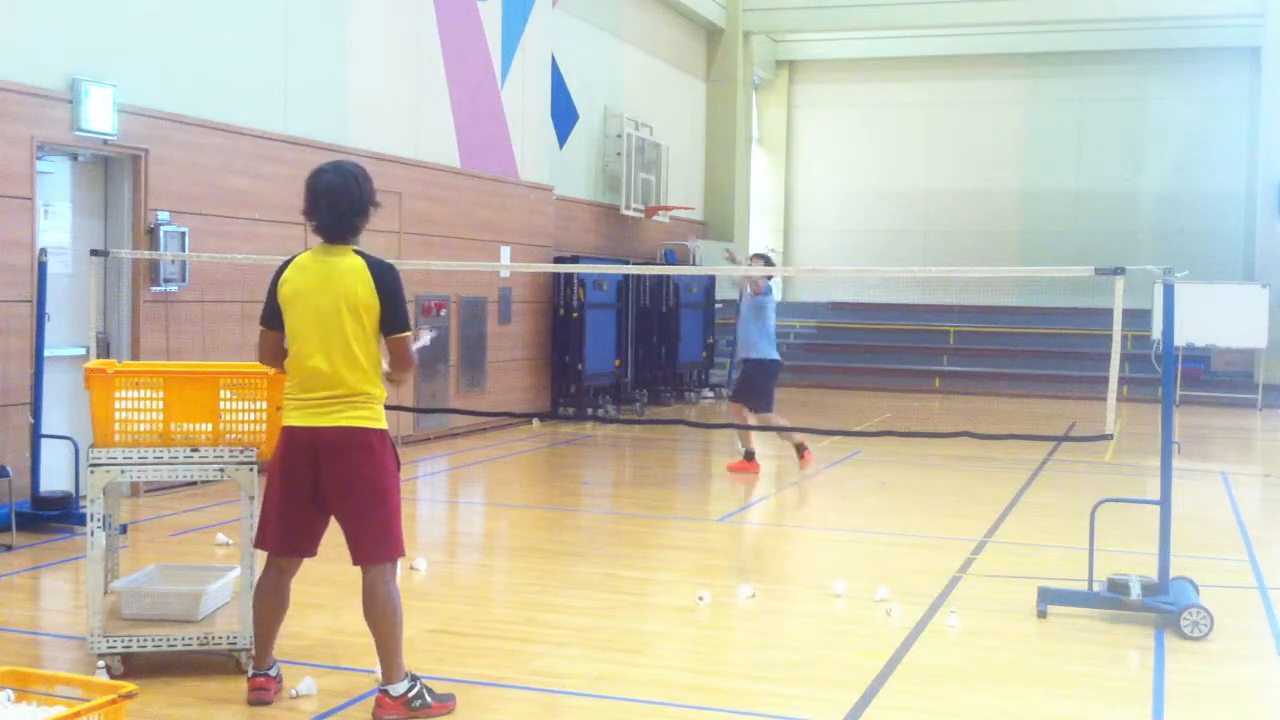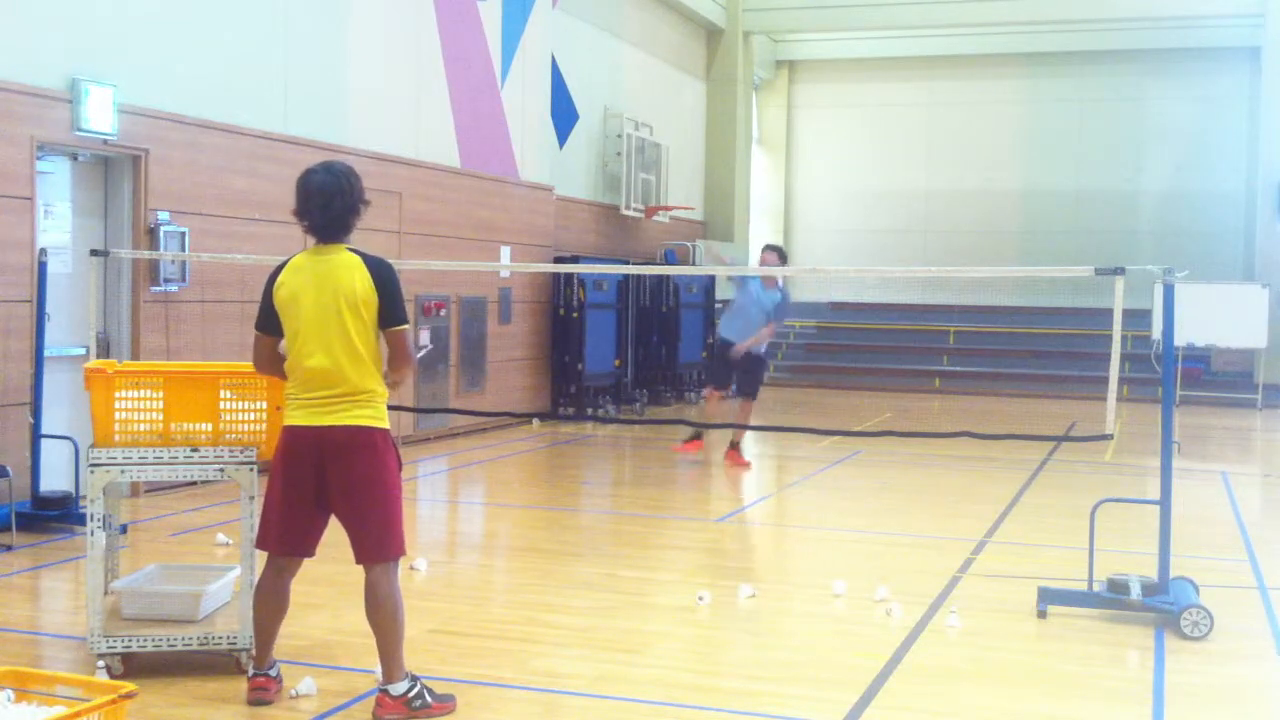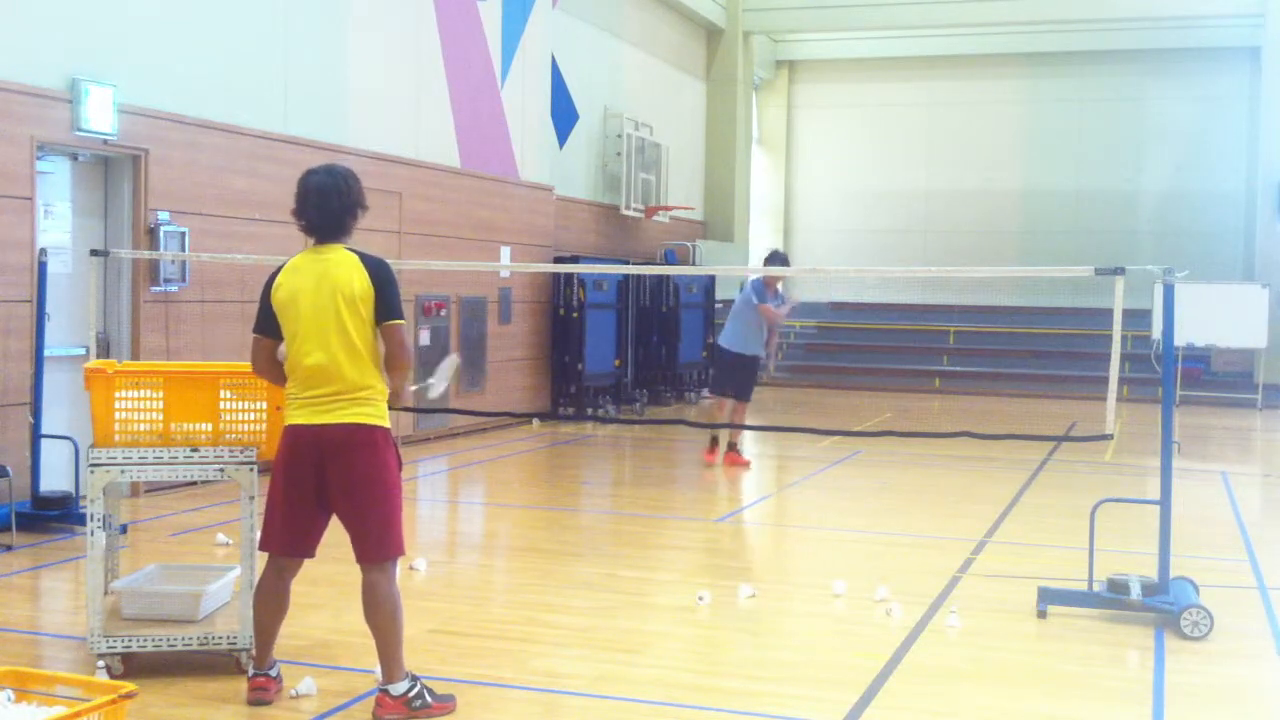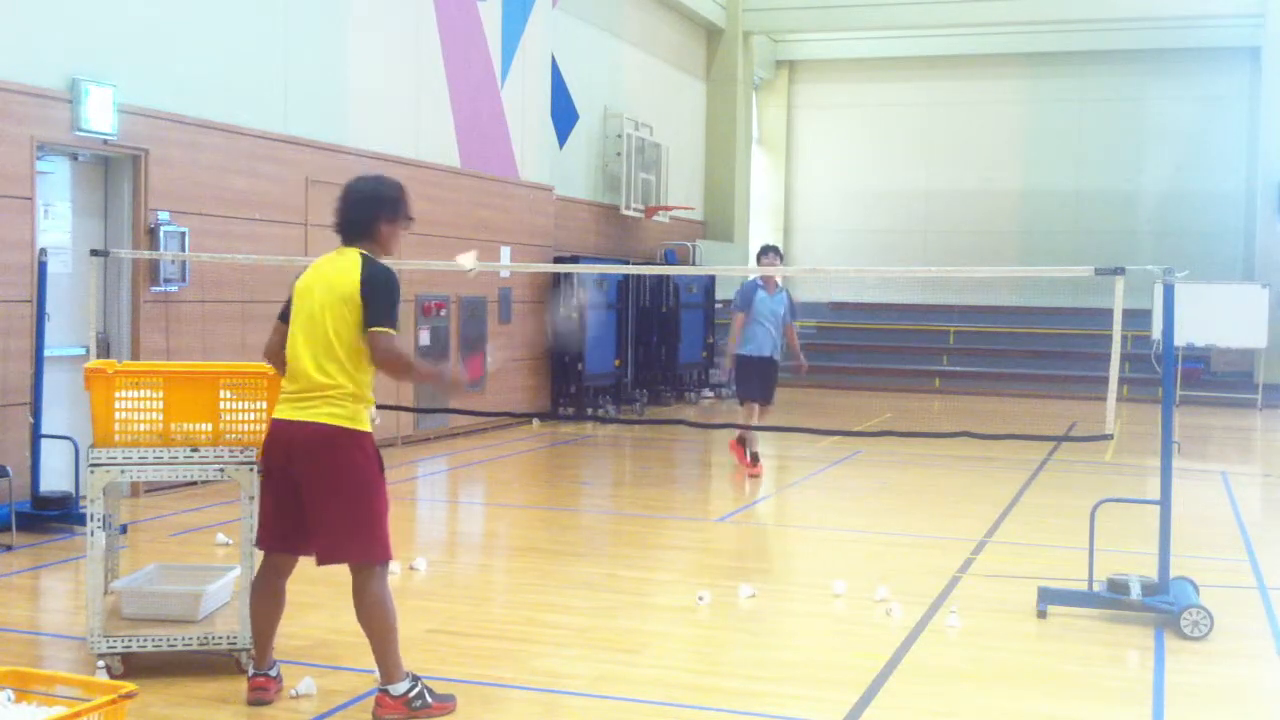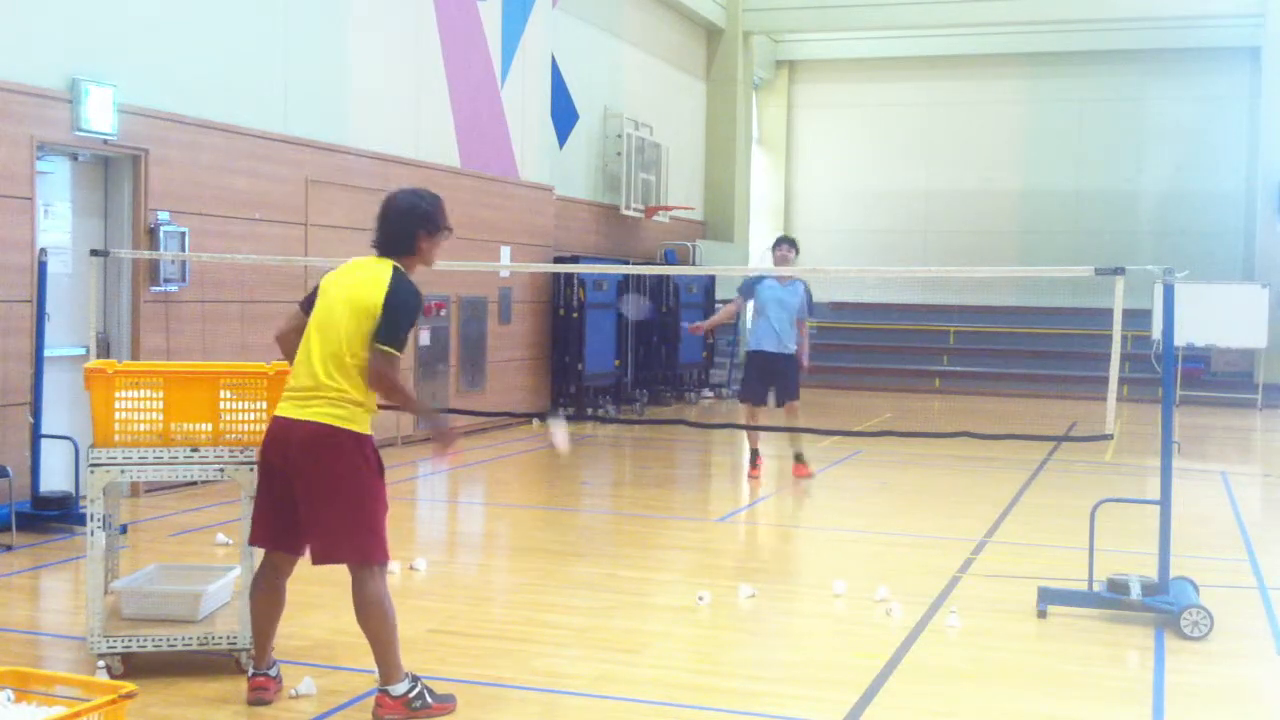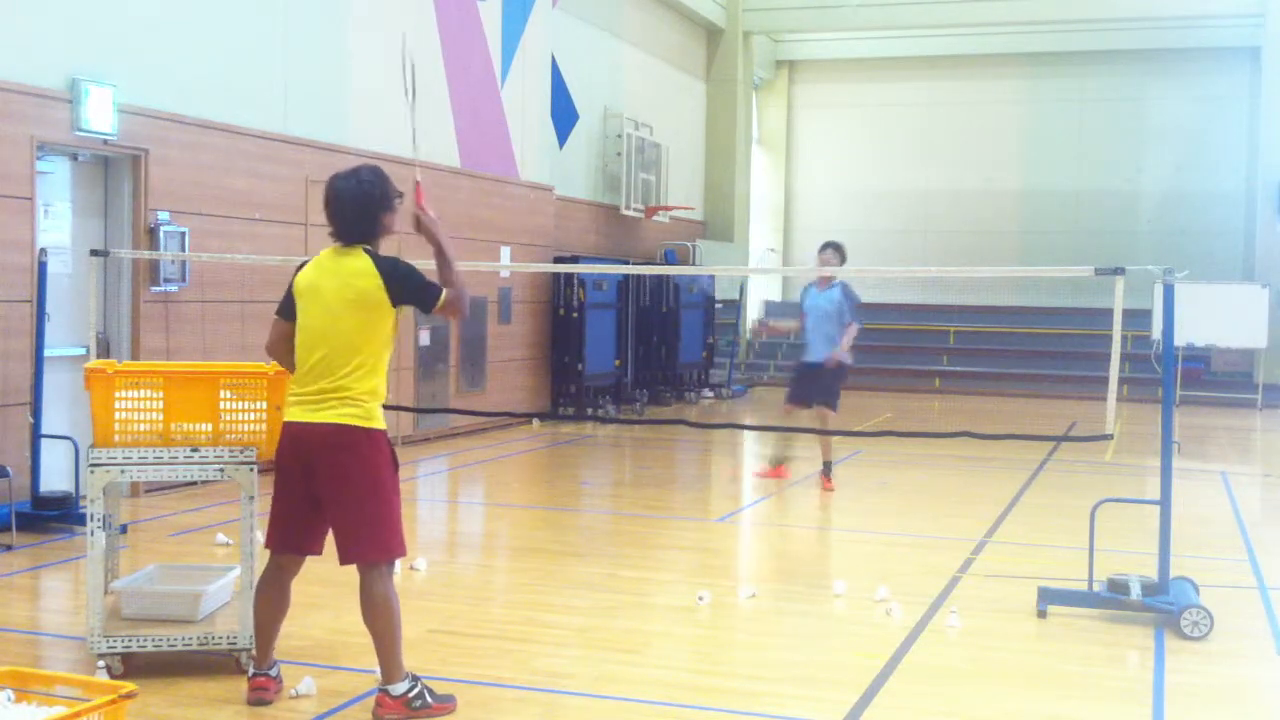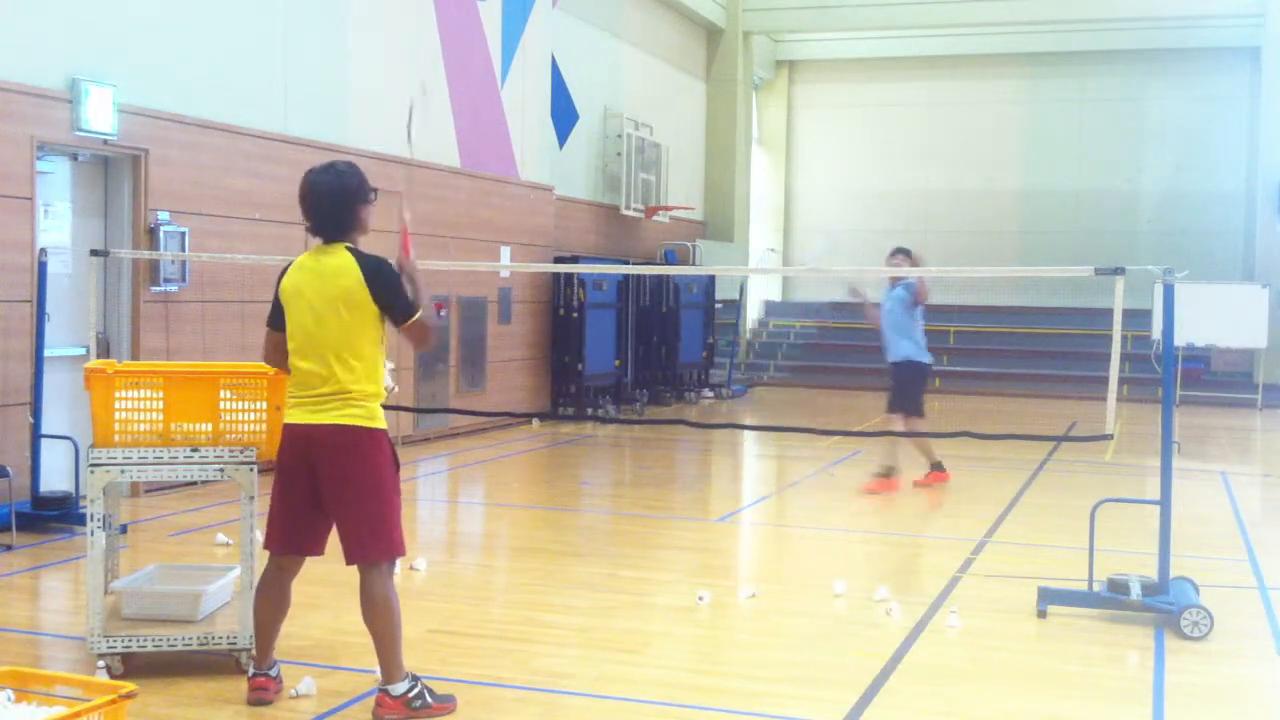
dt=0.4s
person 1, frame 1
left shoulder: (288, 273)
right shoulder: (378, 274)
left elbow: (269, 353)
right elbow: (404, 362)
right wrist: (387, 375)
left hip: (299, 431)
right hip: (358, 433)
left knee: (281, 560)
right knee: (378, 564)
left ankle: (261, 672)
person 1, frame 2
left shoulder: (282, 276)
right shoulder: (375, 272)
left elbow: (264, 359)
right elbow: (403, 358)
right wrist: (388, 380)
left hip: (300, 432)
right hip: (360, 432)
left knee: (281, 560)
right knee: (380, 564)
left ankle: (261, 672)
person 1, frame 3
left shoulder: (281, 278)
right shoulder: (371, 270)
left elbow: (262, 364)
right elbow: (399, 354)
right wrist: (396, 390)
left hip: (300, 432)
right hip: (360, 431)
left knee: (283, 560)
right knee: (378, 564)
left ankle: (262, 673)
person 1, frame 4
left shoulder: (313, 272)
right shoulder: (376, 272)
left elbow: (273, 351)
right elbow: (381, 353)
right wrist: (433, 375)
left hip: (286, 425)
right hip: (337, 431)
left knee: (276, 557)
right knee: (368, 564)
left ankle: (262, 672)
person 1, frame 5
left shoulder: (341, 272)
right shoulder: (401, 292)
left elbow: (286, 338)
right elbow: (377, 373)
right wrist: (430, 418)
left hip: (286, 424)
right hip: (338, 433)
left knee: (277, 557)
right knee: (367, 565)
left ankle: (261, 672)
person 1, frame 6
left shoulder: (307, 271)
right shoulder: (386, 272)
left elbow: (277, 346)
right elbow: (457, 305)
right wrist: (437, 240)
left hip: (298, 428)
right hip: (354, 432)
left knee: (284, 558)
right knee: (376, 564)
left ankle: (262, 672)
person 1, frame 7
left shoulder: (291, 274)
right shoulder: (372, 270)
left elbow: (273, 355)
right elbow: (424, 336)
right wrist: (411, 282)
left hip: (299, 429)
right hip: (355, 431)
left knee: (284, 558)
right knee: (376, 563)
left ankle: (262, 672)
person 2, frame 1
left shoulder: (762, 289)
right shoulder: (748, 294)
left elbow: (756, 286)
left wrist: (736, 264)
left hip: (763, 361)
right hip: (750, 360)
left knee: (763, 413)
right knee: (736, 406)
left ankle: (802, 449)
right ankle: (749, 458)
person 2, frame 2
left shoulder: (782, 296)
right shoulder: (746, 279)
left elbow: (771, 328)
left wrist: (747, 343)
left hip: (754, 352)
right hip: (727, 343)
left knee: (748, 402)
right knee: (714, 394)
left ankle: (734, 449)
right ankle: (697, 437)
person 2, frame 3
left shoulder: (779, 297)
right shoulder: (754, 287)
left elbow: (772, 330)
right elbow: (774, 316)
left wrist: (770, 356)
right wrist: (786, 307)
left hip: (752, 356)
right hip: (729, 350)
left knee: (741, 404)
right knee: (721, 400)
left ankle: (732, 449)
right ankle: (714, 442)
person 2, frame 4
left shoulder: (784, 295)
right shoulder: (748, 289)
left elbow: (789, 328)
right elbow: (738, 323)
left wrist: (800, 356)
right wrist: (730, 354)
left hip: (771, 358)
right hip: (748, 356)
left knee: (761, 409)
right knee: (751, 407)
left ankle: (739, 441)
right ankle: (755, 459)
person 2, frame 5
left shoulder: (801, 288)
right shoulder: (758, 282)
left elbow: (803, 324)
right elbow: (733, 307)
left wrist: (804, 354)
right wrist: (706, 325)
left hip: (787, 355)
right hip: (758, 353)
left knee: (792, 407)
right knee: (753, 408)
left ankle: (799, 461)
right ankle: (754, 458)
person 2, frame 6
left shoulder: (843, 291)
right shoulder: (808, 290)
left elbow: (853, 326)
left wrist: (841, 349)
right wrist: (776, 327)
left hip: (833, 363)
right hip: (809, 360)
left knee: (824, 413)
right knee: (790, 408)
left ankle: (826, 471)
right ankle: (778, 462)
person 2, frame 7
left shoulder: (908, 289)
right shoulder: (890, 293)
left elbow: (923, 295)
right elbow: (880, 322)
left wrist: (918, 273)
right wrist: (863, 301)
left hip: (911, 362)
right hip: (902, 362)
left knee: (896, 415)
right knee: (911, 422)
left ankle: (887, 474)
right ankle: (937, 468)
